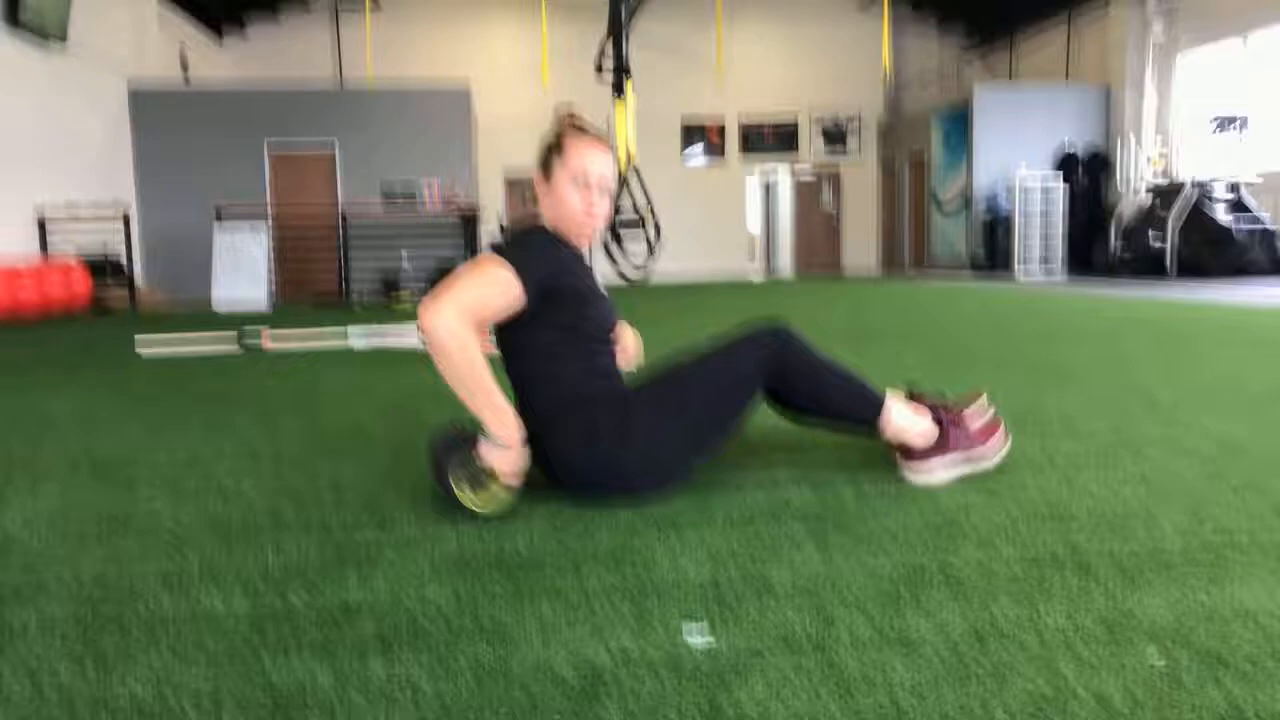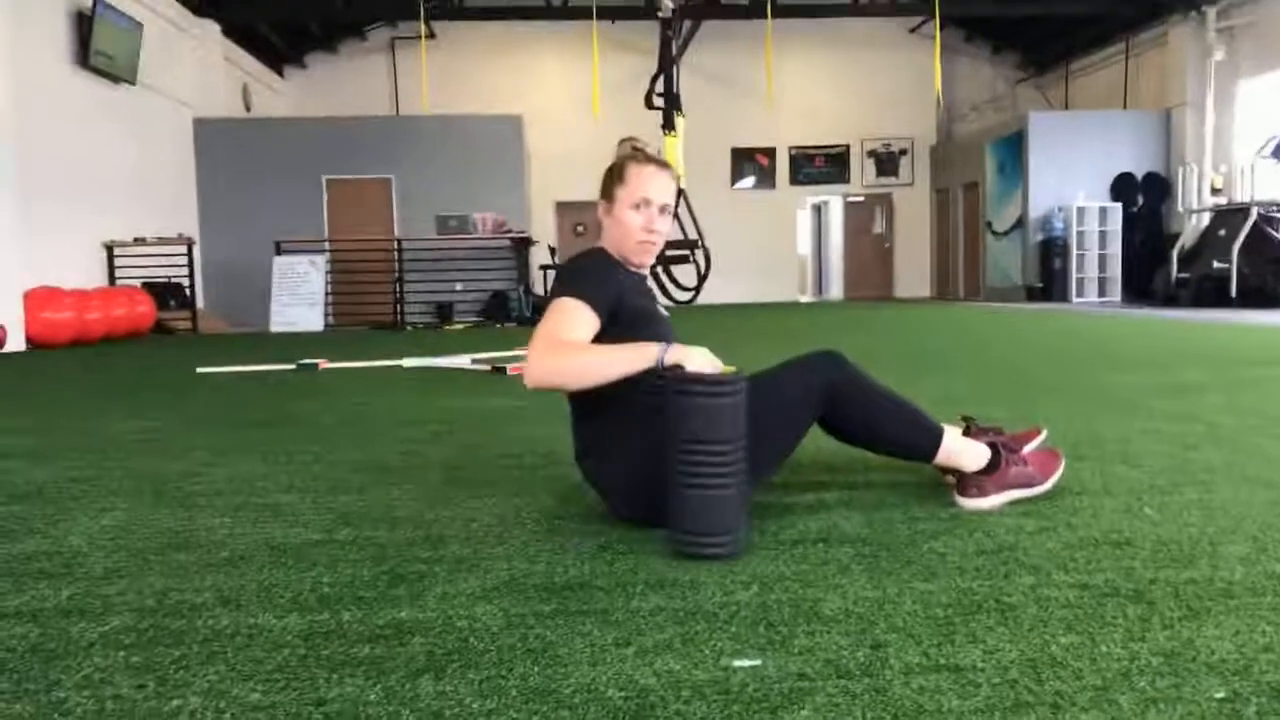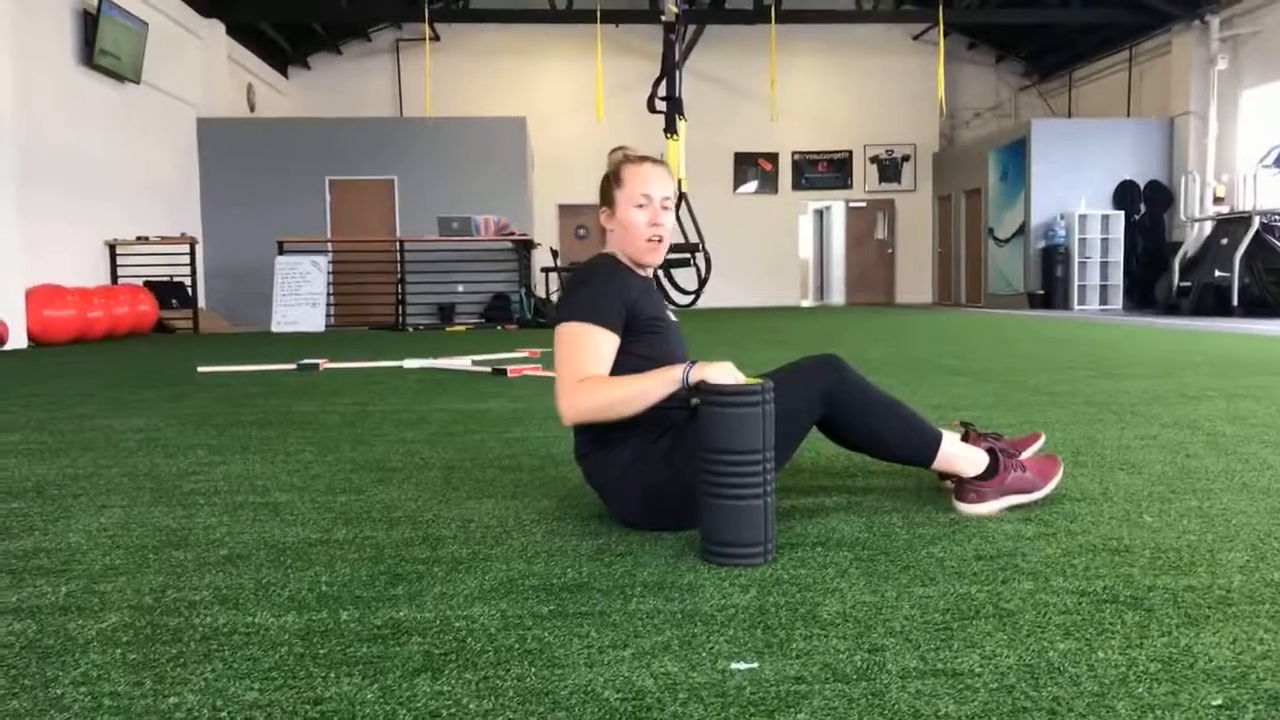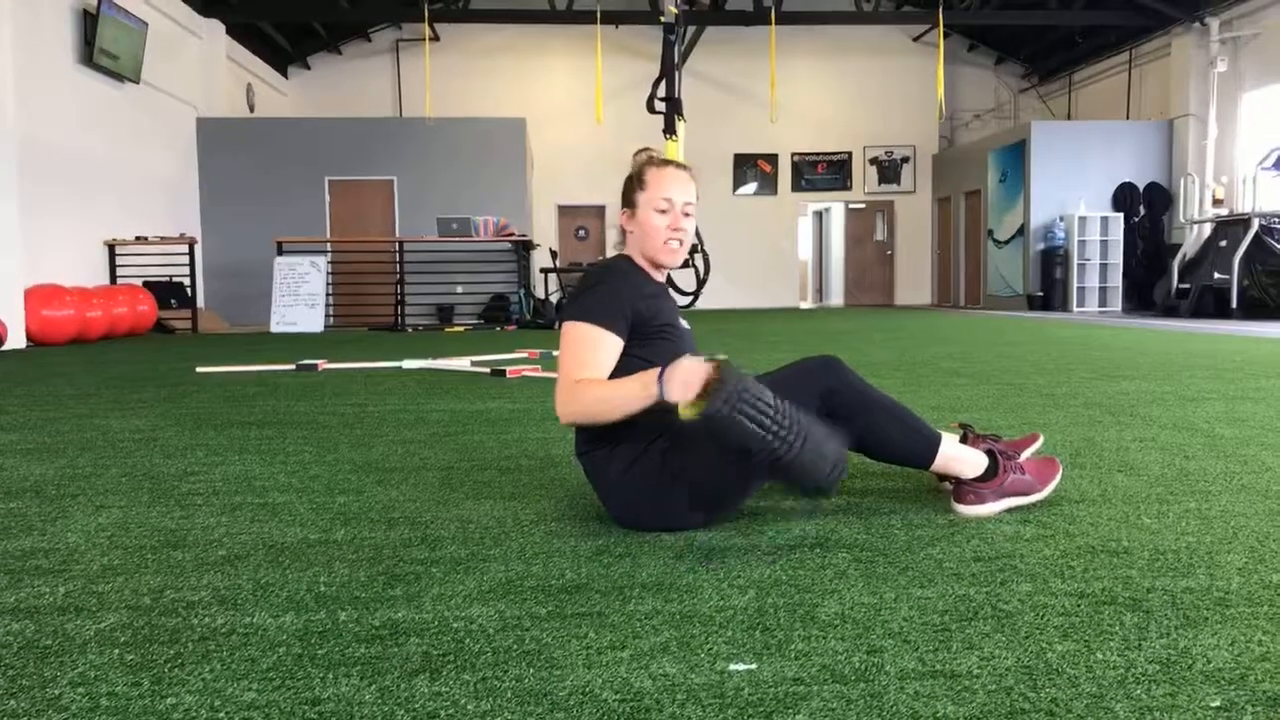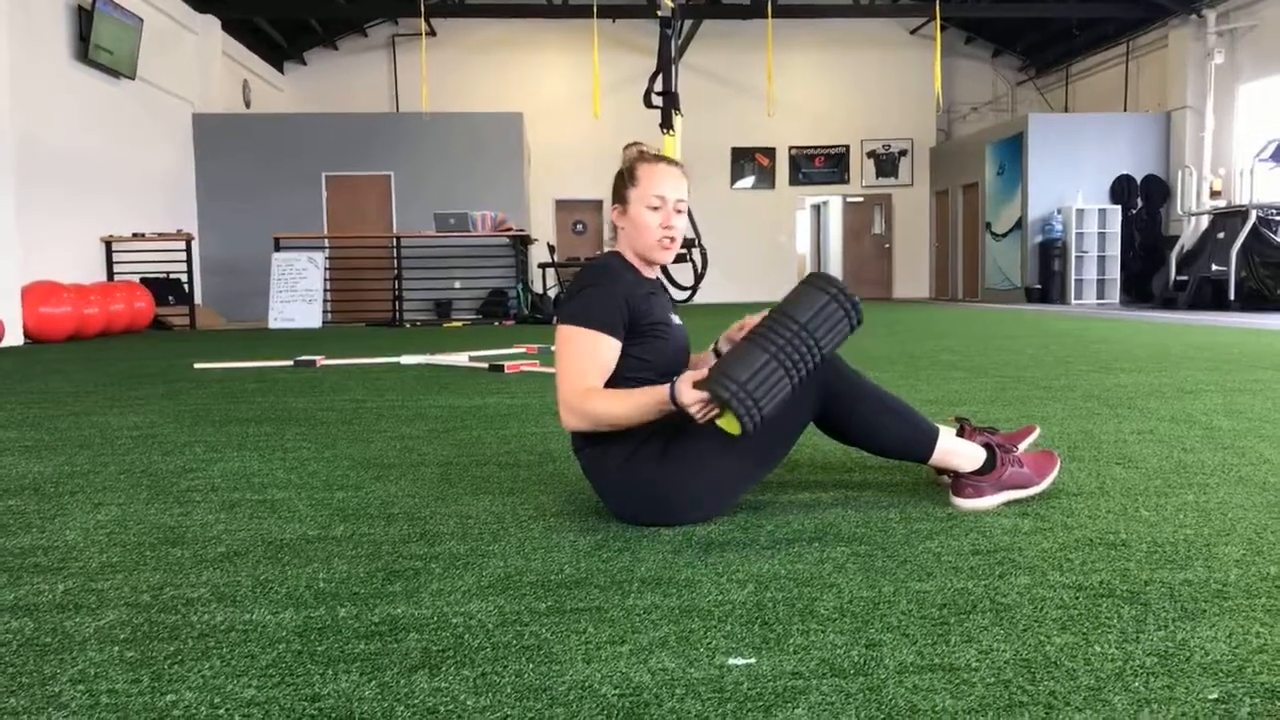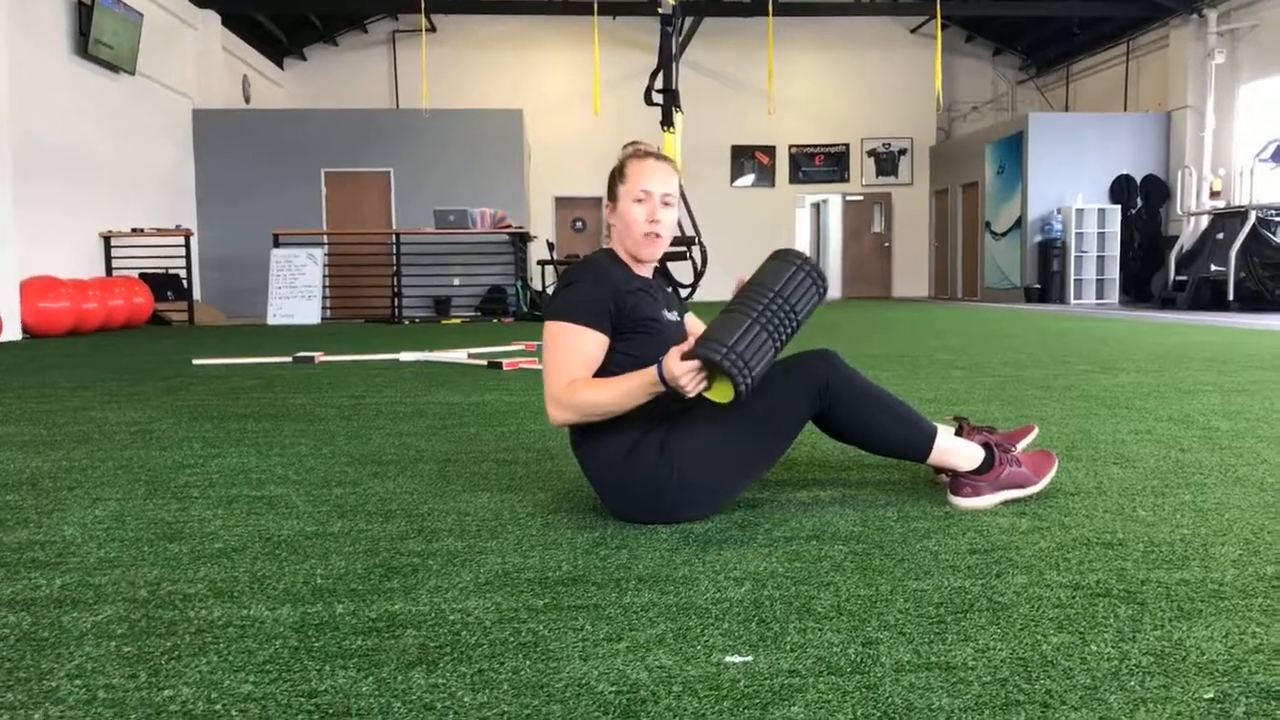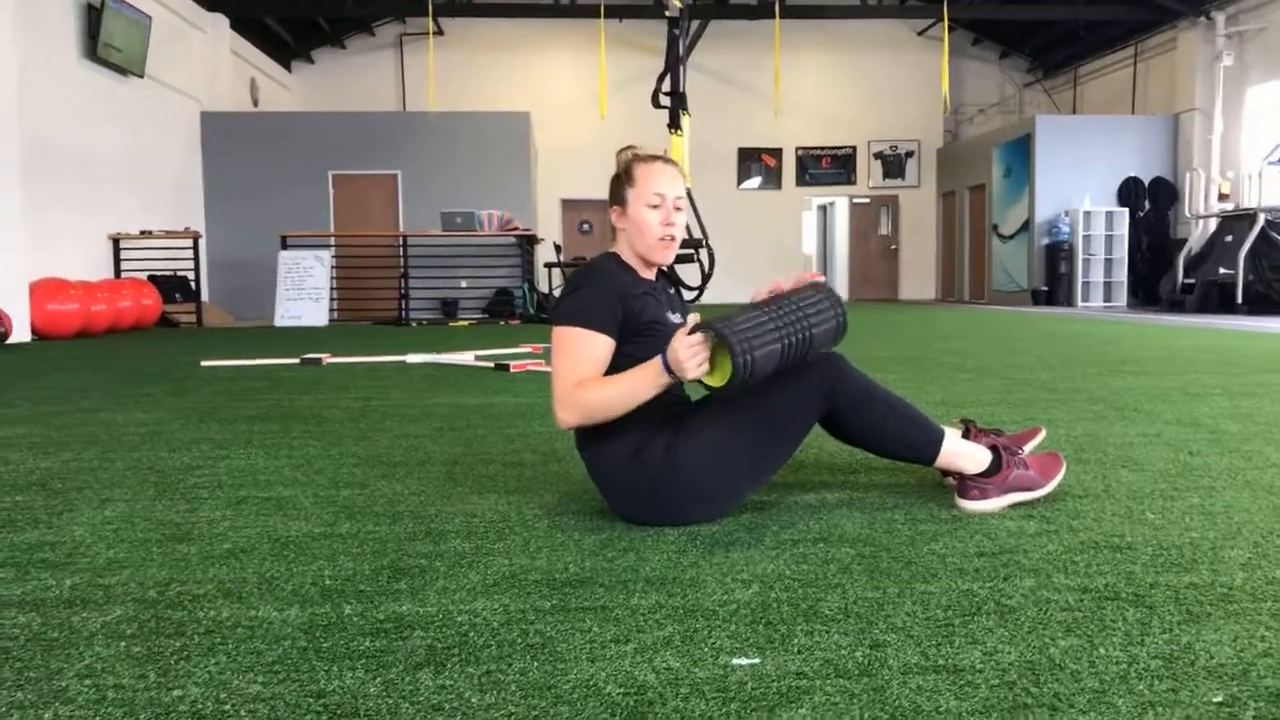
dt=0.5s
person 1, frame 1
left shoulder: (560, 257)
right shoulder: (535, 251)
right elbow: (440, 317)
left wrist: (618, 333)
right wrist: (502, 427)
left hip: (600, 443)
right hip: (605, 453)
left knee: (763, 356)
right knee: (769, 350)
left ankle: (915, 421)
right ankle: (926, 439)
person 1, frame 2
left shoulder: (626, 280)
right shoulder: (593, 274)
right elbow: (540, 365)
left wrist: (691, 365)
right wrist: (665, 353)
left hip: (659, 463)
right hip: (651, 477)
left knee: (817, 382)
right knee: (824, 373)
left ankle: (966, 444)
right ankle: (980, 467)
person 1, frame 3
left shoulder: (635, 284)
right shoulder: (599, 284)
right elbow: (575, 402)
left wrist: (699, 381)
right wrist: (689, 373)
left hip: (658, 464)
right hip: (649, 482)
left knee: (819, 382)
right knee: (824, 378)
left ankle: (965, 449)
right ankle: (980, 471)
person 1, frame 4
left shoulder: (648, 288)
right shoulder: (611, 286)
right elbow: (571, 401)
left wrist: (699, 380)
right wrist: (663, 382)
left hip: (662, 465)
right hip: (649, 484)
left knee: (819, 384)
right knee: (823, 379)
left ankle: (965, 453)
right ankle: (977, 474)
person 1, frame 5
left shoulder: (644, 285)
right shoulder: (603, 286)
right elbow: (576, 408)
left wrist: (727, 347)
right wrist: (672, 396)
left hip: (665, 459)
right hip: (647, 481)
left knee: (814, 372)
right knee: (819, 375)
left ankle: (959, 445)
right ankle: (976, 467)
person 1, frame 6
left shoulder: (652, 284)
right shoulder: (591, 283)
right elbow: (562, 402)
right wrist: (661, 378)
left hip: (666, 450)
right hip: (645, 476)
left knee: (813, 376)
right knee: (818, 373)
left ankle: (959, 443)
right ankle: (976, 465)
person 1, frame 7
left shoulder: (655, 286)
right shoulder: (597, 287)
left elbow: (715, 358)
right elbow: (569, 407)
right wrist: (667, 366)
left hip: (672, 451)
right hip: (653, 480)
left knee: (815, 376)
right knee: (825, 377)
left ankle: (965, 446)
right ankle: (982, 469)
